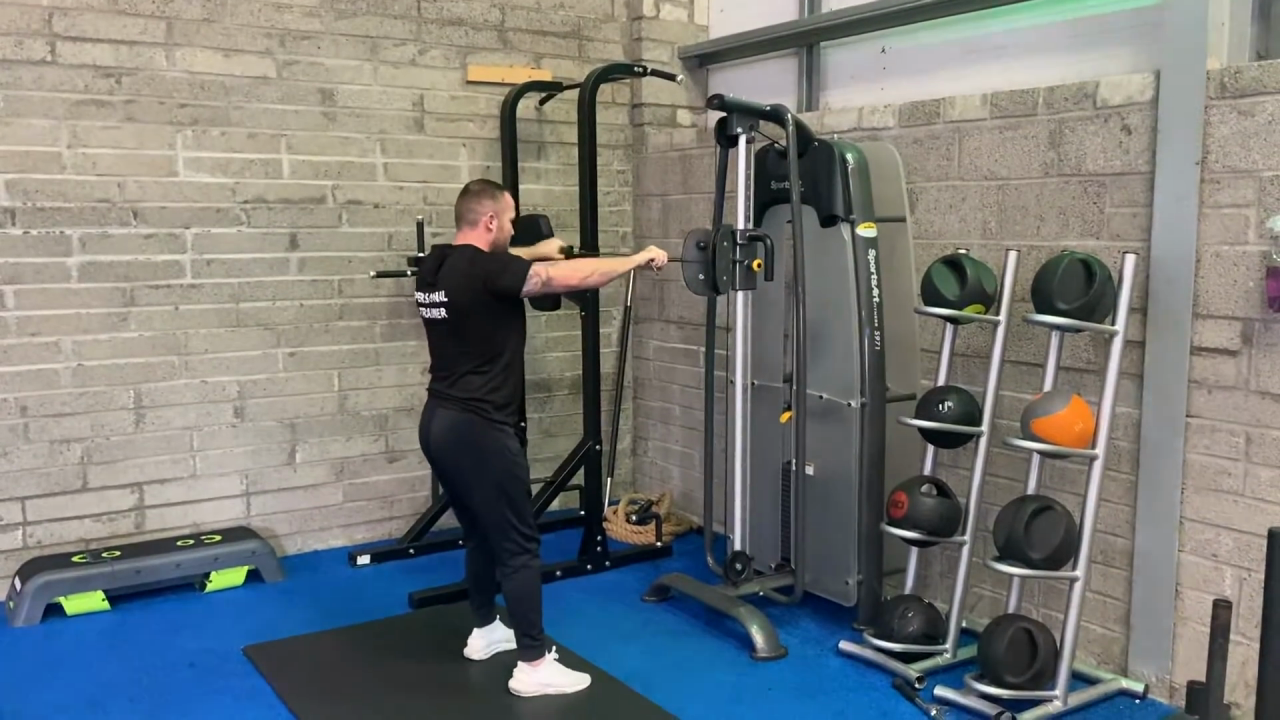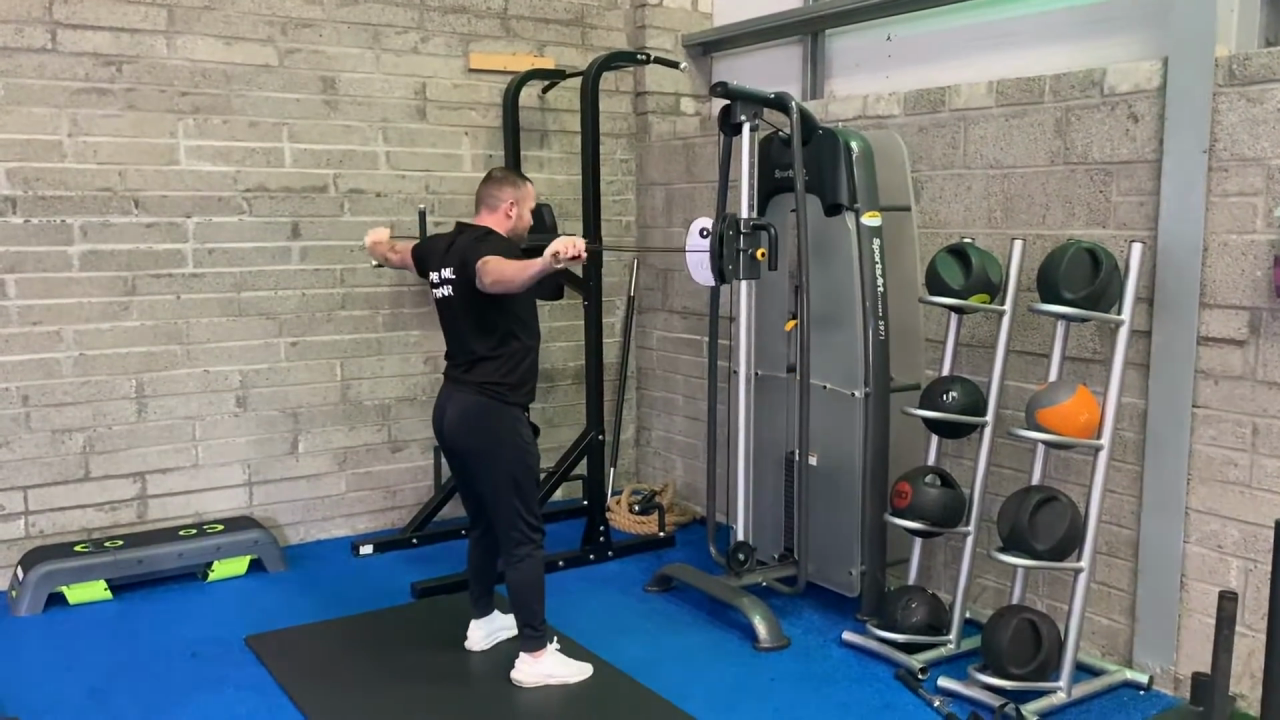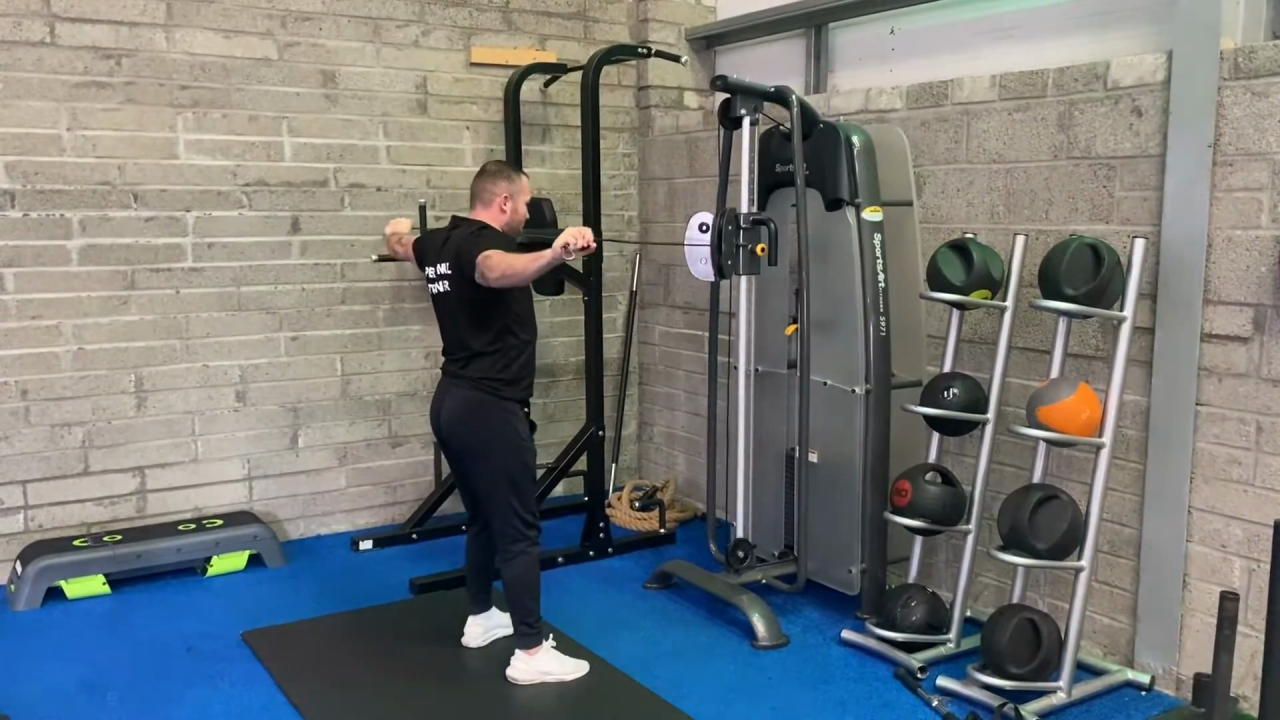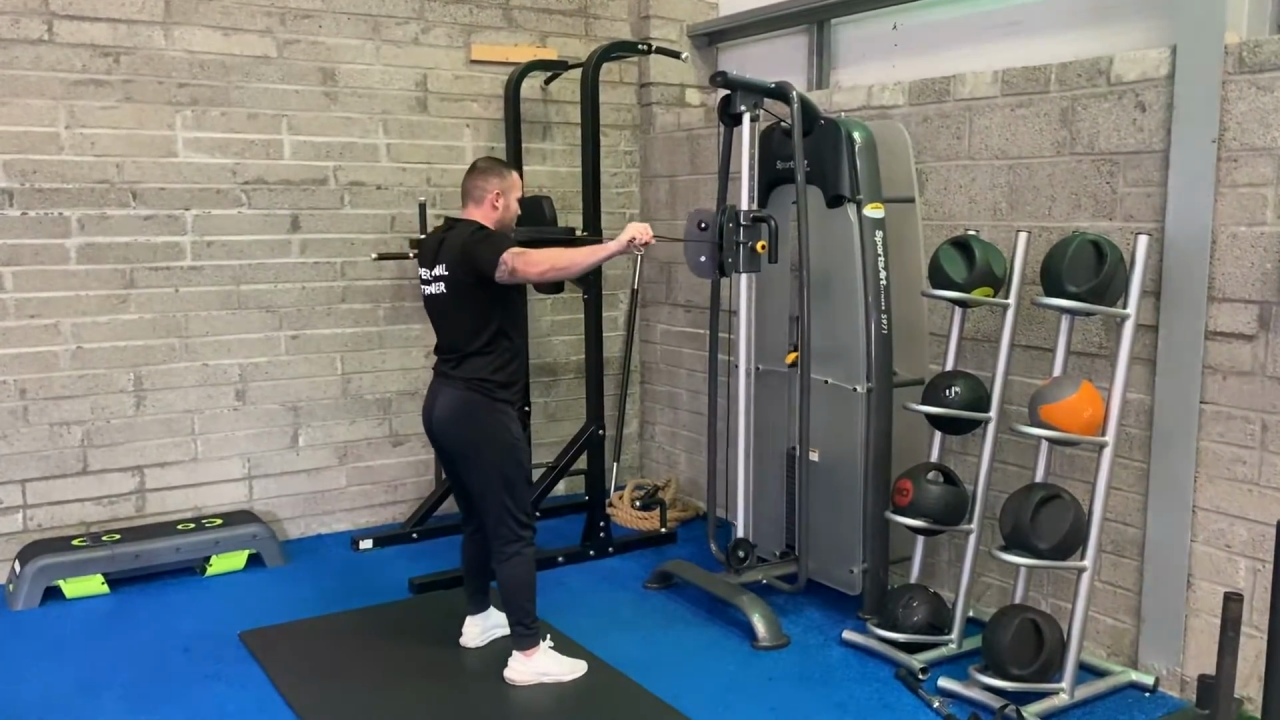
dt=0.7s
person 1, frame 1
left shoulder: (436, 266)
right shoulder: (484, 270)
right elbow: (570, 277)
left wrist: (539, 249)
right wrist: (637, 259)
left hip: (439, 422)
right hip: (478, 429)
left knee: (481, 534)
right knee: (518, 545)
left ankle: (485, 630)
right ankle: (534, 665)
person 1, frame 2
left shoulder: (442, 248)
right shoulder: (490, 247)
left elbow: (393, 253)
right elbow: (497, 276)
left wrist: (379, 241)
right wrist: (549, 259)
left hip: (455, 406)
right hip: (493, 414)
left knee: (485, 523)
right knee: (523, 534)
left ankle: (484, 621)
right ankle: (534, 655)
person 1, frame 3
left shoulder: (439, 243)
right shoulder: (481, 243)
left elbow: (400, 245)
right elbow: (499, 270)
left wrist: (398, 229)
right wrist: (556, 252)
left hip: (452, 401)
right hip: (490, 410)
left knee: (483, 519)
right knee: (518, 531)
left ankle: (482, 618)
right ankle: (531, 653)
person 1, frame 4
left shoulder: (437, 245)
right shoulder: (478, 246)
right elbow: (534, 266)
right wrist: (616, 245)
left hip: (444, 401)
right hip: (482, 409)
left knee: (477, 519)
right knee: (513, 530)
left ankle: (478, 618)
right ankle: (527, 654)
